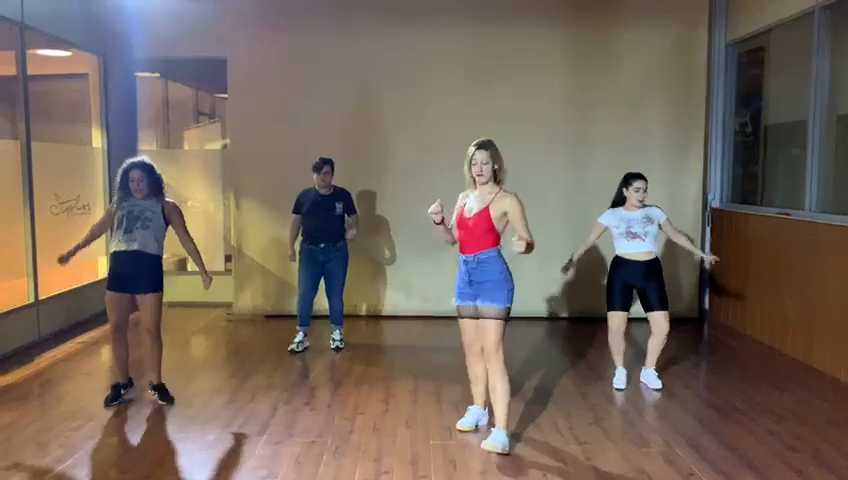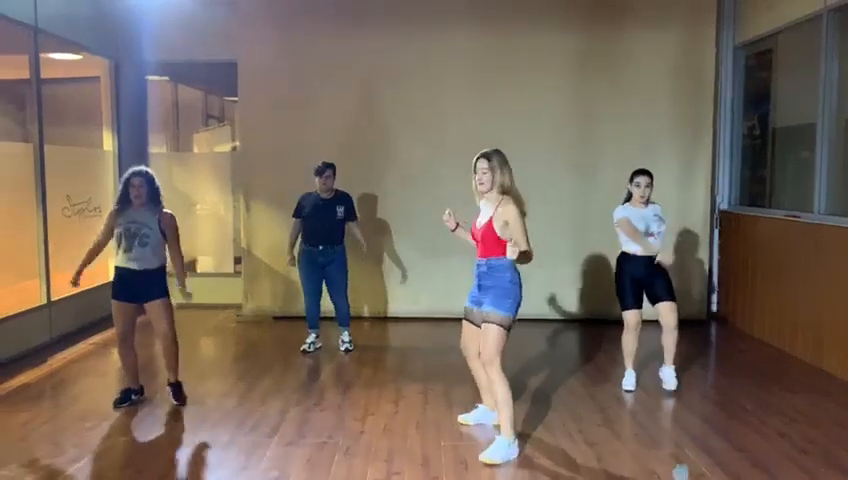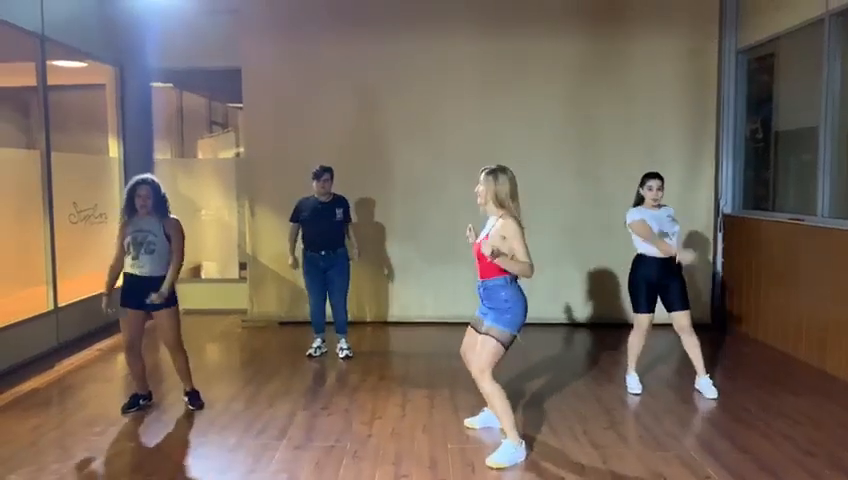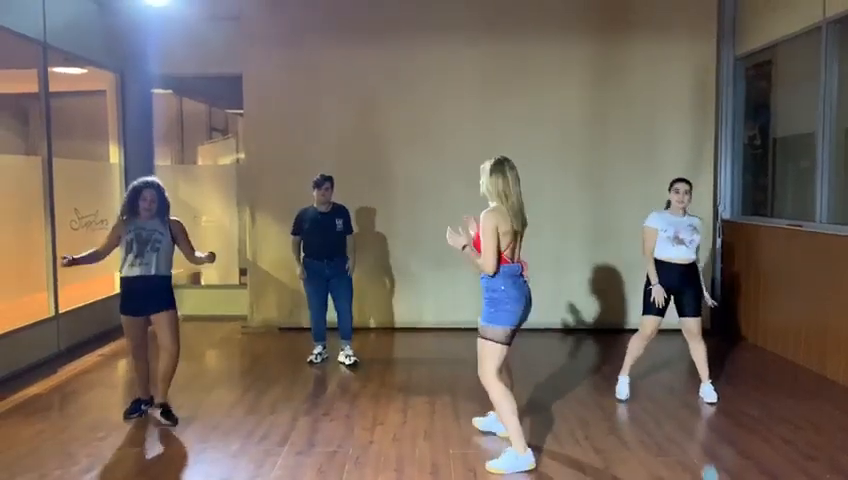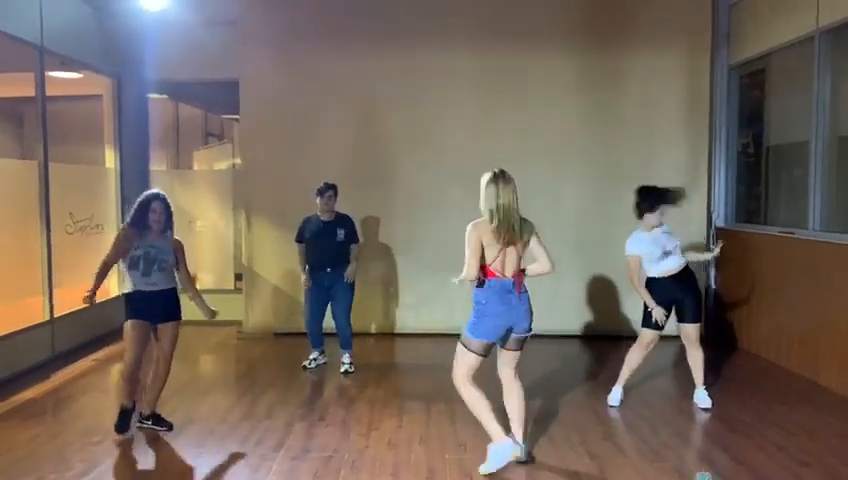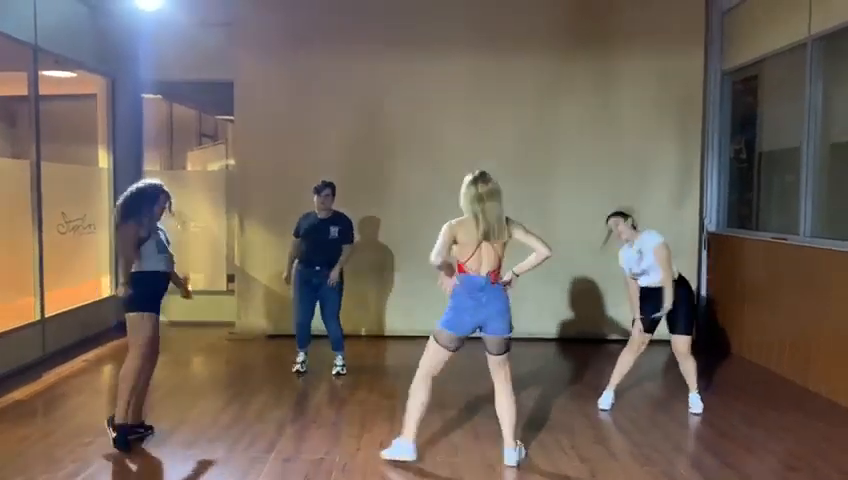
dt=0.3s
person 1, frame 1
left shoulder: (507, 200)
right shoulder: (463, 198)
left elbow: (528, 241)
right elbow: (453, 238)
left wrist: (523, 245)
right wrist: (439, 221)
left hip: (493, 278)
right hip: (466, 276)
left knee: (491, 353)
right knee: (471, 348)
left ankle: (499, 432)
right ankle: (478, 409)
person 1, frame 2
left shoulder: (509, 207)
right shoulder: (483, 206)
left elbow: (527, 255)
left wrist: (517, 252)
right wrist: (456, 228)
left hip: (502, 285)
right hip: (482, 284)
left knee: (490, 359)
right knee: (470, 350)
left ankle: (508, 440)
right ankle: (489, 408)
person 1, frame 3
left shoulder: (507, 223)
right shoulder: (491, 221)
left elbow: (528, 269)
left wrist: (496, 257)
right wrist: (475, 244)
left hip: (506, 303)
right hip: (491, 301)
left knee: (482, 370)
right knee: (467, 353)
left ankle: (514, 444)
right ankle: (493, 412)
person 1, frame 4
left shoulder: (490, 215)
right shoulder: (516, 214)
left elbow: (489, 268)
left wrist: (463, 246)
right wrist: (476, 240)
left hip: (502, 296)
right hip: (518, 291)
left knee: (488, 374)
right knee: (495, 363)
left ankle: (521, 452)
right ankle: (500, 418)
person 1, frame 5
left shoulder: (477, 228)
right shoulder: (525, 227)
left elbow: (472, 273)
right elbow: (546, 266)
left wrist: (463, 276)
left hip: (490, 305)
right hip: (519, 304)
left knee: (461, 377)
right knee: (508, 374)
left ankle: (502, 442)
right ankle: (516, 442)
person 1, frame 6
left shoulder: (456, 226)
right shoulder: (507, 226)
left elbow: (437, 259)
right elbow: (544, 251)
left wrist: (448, 273)
right wrist: (514, 273)
left hip: (466, 301)
right hip: (496, 302)
left knee: (425, 372)
right knee: (501, 379)
left ankle: (405, 443)
right ankle: (512, 449)
person 2, frame 1
left shoulder: (166, 206)
right shoulder: (120, 204)
left elbow: (186, 240)
right elbow: (98, 230)
left wrist: (202, 271)
right wrist: (72, 251)
left hip: (147, 268)
right hip: (119, 268)
left knee: (151, 329)
right knee: (117, 328)
left ankle: (156, 384)
right ankle: (122, 382)
person 2, frame 2
left shoulder: (164, 218)
right shoulder: (117, 215)
left elbow: (175, 253)
right elbow: (99, 245)
left wrist: (182, 285)
right wrist: (79, 270)
left hip: (152, 280)
right hip: (123, 279)
left knee: (167, 334)
right knee: (123, 337)
left ankle: (174, 382)
right ankle: (134, 388)
person 2, frame 3
left shoulder: (169, 223)
right shoulder: (127, 225)
left elbow: (177, 260)
right elbow: (118, 261)
left wrist: (165, 291)
right wrist: (107, 292)
left hip: (161, 290)
right hip: (132, 287)
left knee: (173, 344)
right knee: (130, 344)
left ankle: (190, 390)
right ankle: (142, 393)
person 2, frame 4
left shoulder: (171, 225)
right shoulder: (124, 225)
left elbow: (190, 254)
right elbow: (100, 253)
left wrist: (203, 257)
right wrist: (75, 260)
left hip: (160, 289)
right hip: (132, 289)
left knee: (170, 348)
right knee: (137, 350)
left ankle: (161, 402)
right ankle: (142, 399)
person 2, frame 5
left shoulder: (173, 244)
right shoulder: (129, 235)
left elbow: (185, 279)
right elbow: (108, 263)
left wrist: (203, 307)
right wrist: (94, 290)
left hip: (167, 302)
right hip: (138, 302)
left knee: (164, 359)
right knee: (131, 360)
left ankle: (148, 413)
right ankle: (126, 405)
person 2, frame 6
left shoulder: (155, 228)
right shoulder: (133, 225)
right elbow: (125, 254)
left wrist: (181, 284)
right wrist: (123, 282)
left hip: (150, 289)
right hip: (141, 289)
left knee: (150, 357)
right knee: (139, 354)
left ankle: (133, 420)
right ankle: (118, 421)
person 3, frame 1
left shoulder: (654, 212)
right shoulder: (611, 215)
left elbow: (675, 235)
right elbow: (590, 240)
left wrist: (701, 254)
right wrist: (572, 260)
left hip: (650, 271)
right hip: (621, 271)
left knee: (662, 328)
right knee: (615, 327)
left ankle: (648, 371)
right ankle: (620, 370)
person 3, frame 2
left shoulder: (656, 209)
right shoulder: (622, 212)
right elbow: (634, 236)
right wrist: (658, 252)
left hip: (655, 267)
right hip: (630, 267)
left knee: (670, 321)
right knee: (632, 325)
left ankle: (668, 369)
right ankle: (629, 371)
person 3, frame 3
left shoulder: (668, 211)
right shoulder: (635, 214)
right elbow: (651, 238)
right wrist: (679, 252)
left hip: (671, 270)
right hip: (645, 270)
left knee: (685, 326)
right knee: (641, 326)
left ankle: (702, 378)
right ankle: (631, 374)
person 3, frame 4
left shoulder: (696, 223)
right shoulder: (657, 218)
left elbow: (693, 255)
right elbow: (648, 253)
left wrist: (703, 289)
right wrist: (655, 284)
left hip: (689, 277)
right hip: (662, 274)
left knee: (694, 333)
right knee: (647, 331)
left ankle: (706, 384)
right ankle: (623, 377)
person 3, frame 5
left shoulder: (663, 229)
right shoulder: (634, 242)
right elbow: (635, 279)
left wrist: (707, 256)
right wrist: (652, 305)
left hip: (686, 284)
right hip: (659, 290)
left knee: (692, 340)
right knee: (645, 341)
left ankle: (700, 390)
right ankle: (618, 386)
person 3, frame 6
left shoulder: (651, 237)
right shoulder: (624, 253)
left elbow: (666, 268)
right elbow: (633, 286)
left wrist: (669, 298)
right wrist: (637, 319)
left hip: (677, 292)
right hip: (646, 295)
left knee: (682, 351)
right knee: (633, 345)
left ankle: (694, 395)
right ankle: (609, 392)
person 4, frame 1
left shoulder: (343, 195)
right shoulder: (304, 196)
left elbow: (353, 216)
right elbow: (296, 221)
left wrist: (353, 228)
right wrist: (291, 246)
left hip: (336, 252)
right hip: (309, 251)
left knee: (335, 295)
right knee: (305, 294)
left ankle: (336, 333)
right ankle: (301, 335)
person 4, frame 2
left shoulder: (344, 199)
right shoulder: (305, 200)
left elbow: (352, 223)
right elbow: (296, 225)
left wrist: (362, 241)
right wrist: (290, 251)
left hip: (335, 254)
right hip: (309, 254)
left knee: (339, 296)
right knee: (311, 298)
left ankle: (345, 335)
right ankle: (313, 336)
person 4, frame 3
left shoulder: (341, 202)
right shoulder: (303, 204)
left elbow: (347, 225)
right elbow: (294, 228)
left wrist: (354, 245)
right wrist: (291, 254)
left hip: (337, 258)
right hip: (312, 259)
left knee: (339, 302)
right knee: (316, 302)
left ankle: (342, 342)
right ankle: (319, 341)
person 4, frame 4
left shoulder: (342, 212)
right shoulder: (304, 215)
left elbow: (349, 237)
right elbow: (296, 241)
left wrist: (351, 258)
right wrist: (299, 264)
left hip: (339, 267)
right hip: (313, 267)
left knee: (344, 309)
right knee: (316, 310)
left ankle: (346, 349)
right ankle: (320, 347)
person 4, frame 5
left shoulder: (346, 221)
right shoulder: (308, 223)
left elbow: (354, 247)
right elbow: (301, 249)
left wrist: (353, 265)
right wrist: (303, 272)
left hip: (341, 276)
right hip: (316, 278)
left knee: (342, 318)
right knee: (311, 319)
left ankle: (346, 357)
right ankle: (317, 353)
person 4, frame 6
left shoulder: (342, 221)
right shoulder: (305, 220)
left elbow: (347, 248)
right elbow: (295, 245)
left wrist: (337, 269)
right wrist: (288, 269)
left hip: (329, 275)
right hip: (304, 274)
left knee: (331, 318)
right knee: (301, 318)
left ankle: (339, 358)
right ankle: (301, 356)
